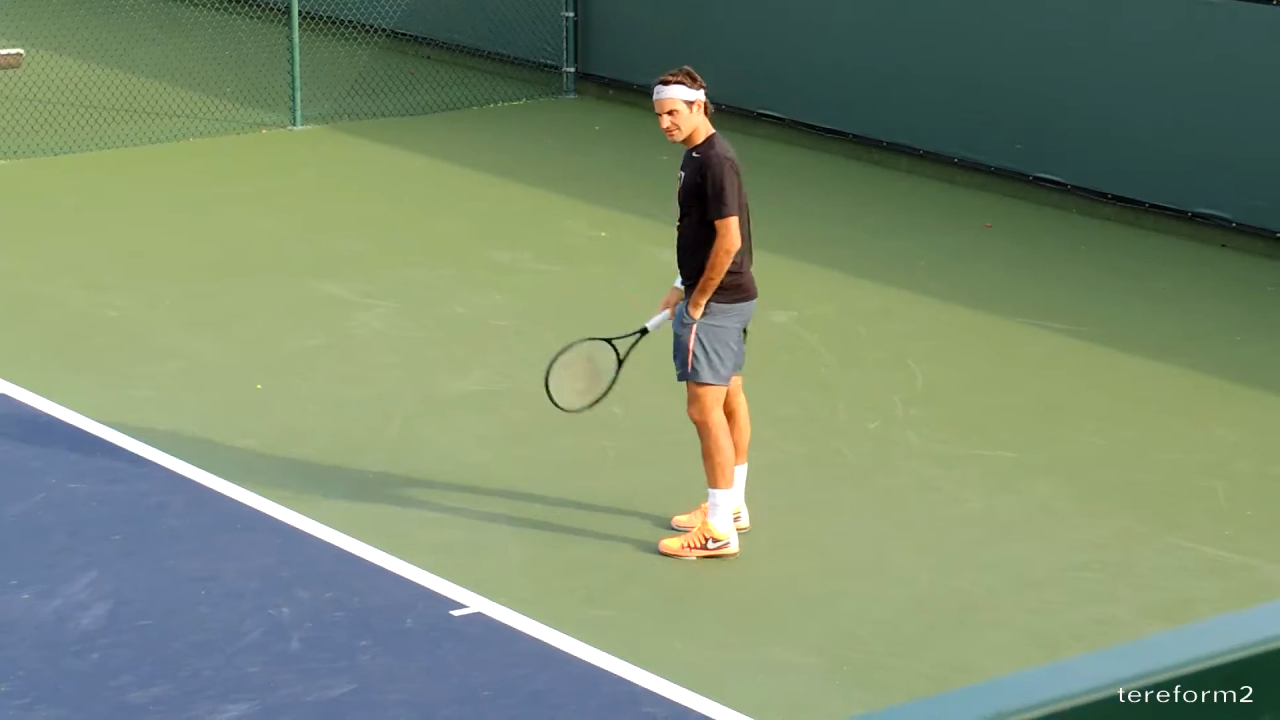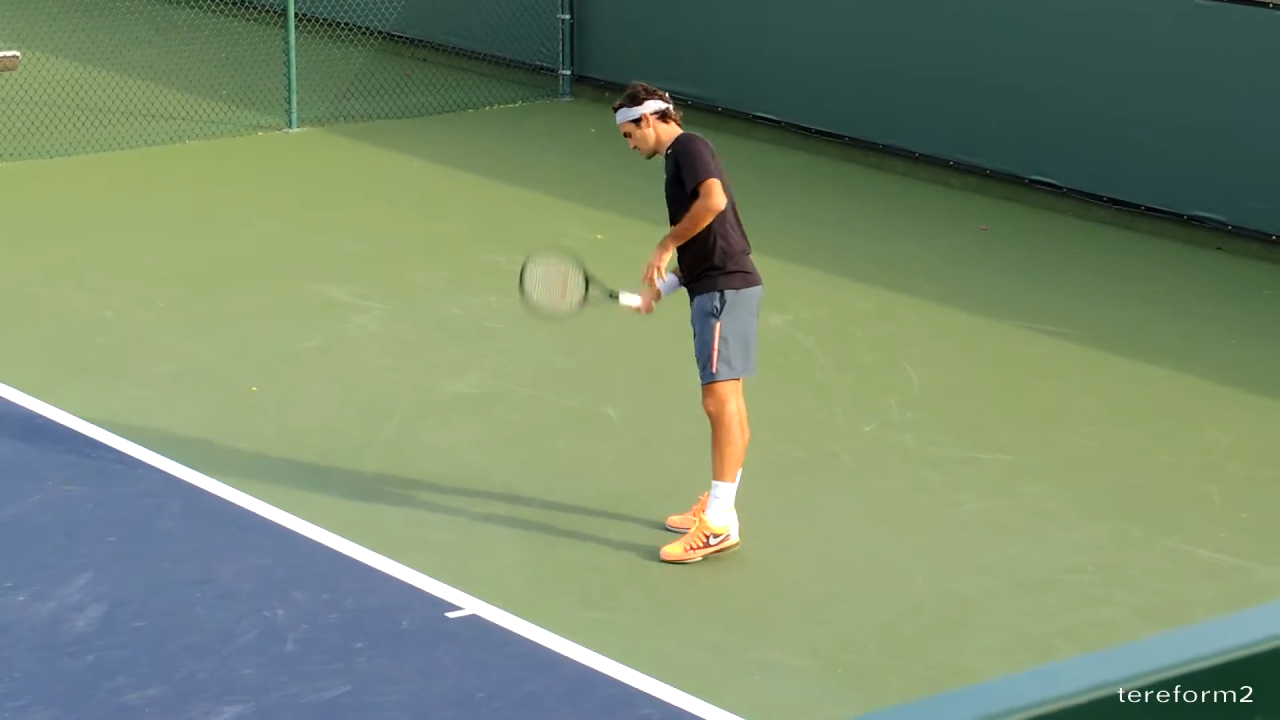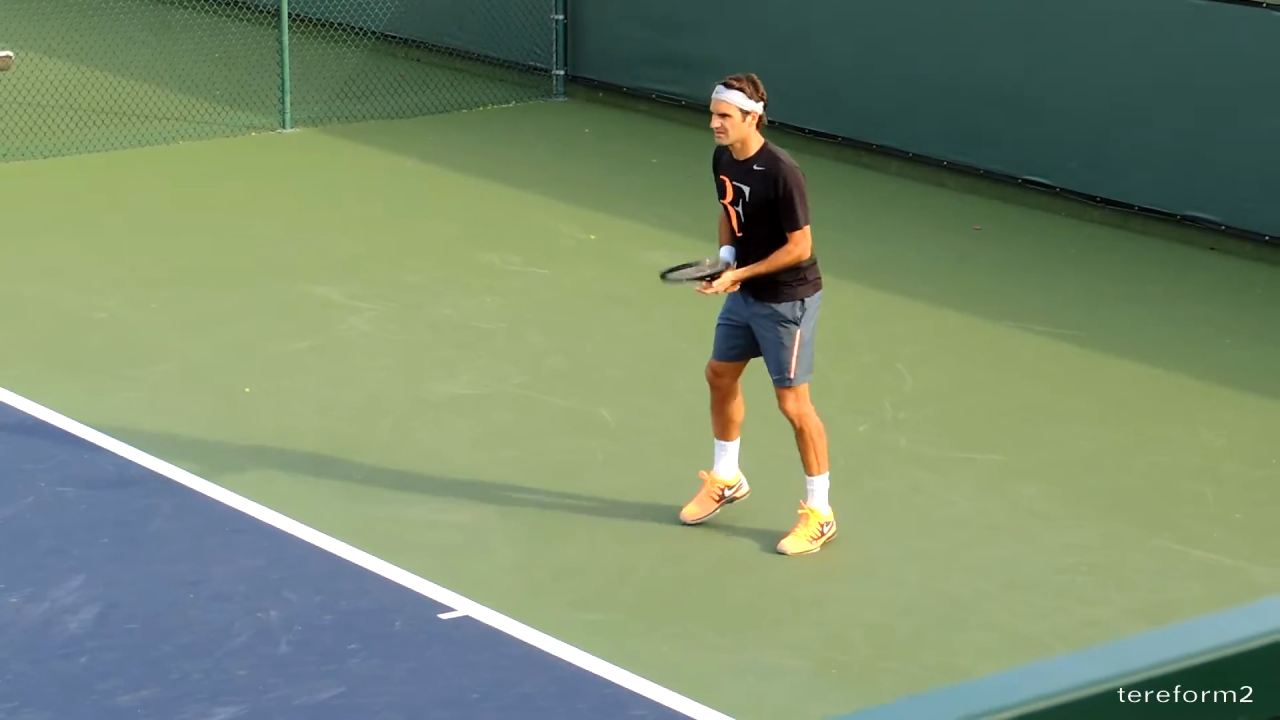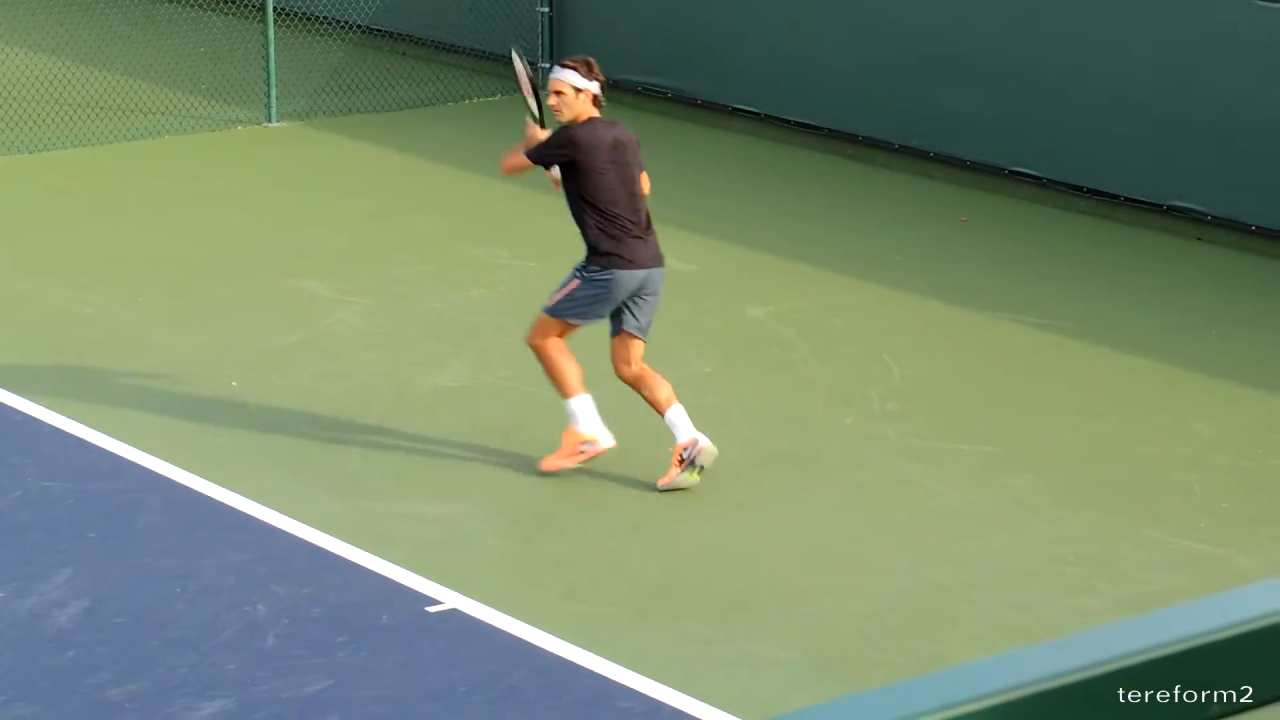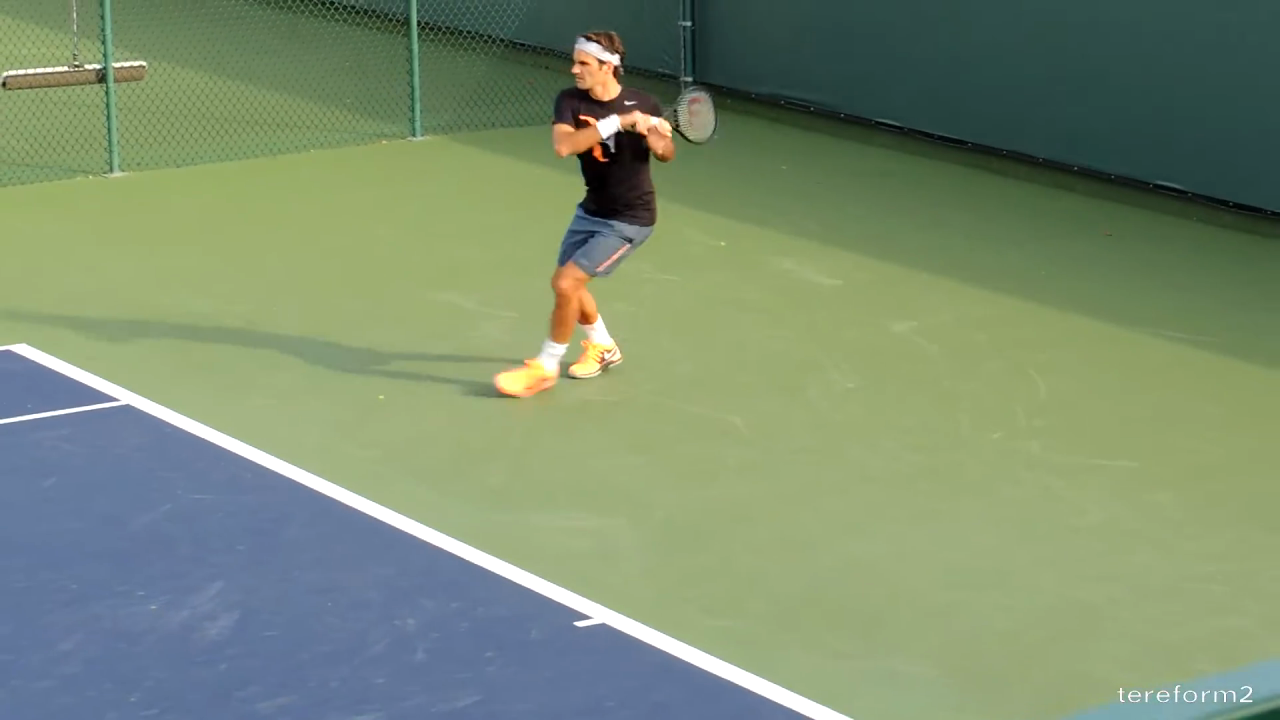
dt=1s
person 1, frame 1
left shoulder: (713, 161)
right shoulder: (704, 155)
left elbow: (729, 240)
left wrist: (698, 298)
right wrist: (680, 289)
left hip: (716, 302)
right hip: (732, 296)
left knee: (704, 409)
right knee: (729, 399)
left ankle: (719, 530)
right ankle: (731, 506)
person 1, frame 2
left shoulder: (689, 145)
right shoulder: (679, 161)
left elbow: (716, 199)
left wrist: (667, 244)
right wrist: (660, 284)
left hip: (726, 289)
right hip: (714, 290)
left knee: (720, 402)
right knee: (727, 400)
left ankle: (718, 524)
right ankle: (718, 508)
person 1, frame 3
left shoulder: (781, 171)
right shoulder: (723, 157)
left elbow: (800, 247)
left wrist: (740, 274)
right wrist: (725, 257)
left hip: (789, 299)
right hip: (746, 293)
left knee: (793, 403)
right knee: (719, 376)
left ankle: (819, 514)
right ankle: (725, 480)
person 1, frame 4
left shoulder: (570, 138)
right shoulder: (622, 133)
left elbow: (509, 164)
left wrist: (535, 140)
left hip: (612, 267)
right hip: (649, 266)
left knee: (543, 336)
right knee: (628, 364)
left ankle: (589, 431)
right ankle: (690, 446)
person 1, frame 5
left shoulder: (642, 103)
right shoulder: (569, 101)
left elbow: (667, 154)
right elbow: (563, 143)
left wrist: (661, 142)
right wrist: (617, 124)
left hip: (629, 220)
right hip: (591, 209)
left knee: (567, 284)
right knee: (564, 283)
left ankle: (543, 370)
right ankle: (603, 347)
